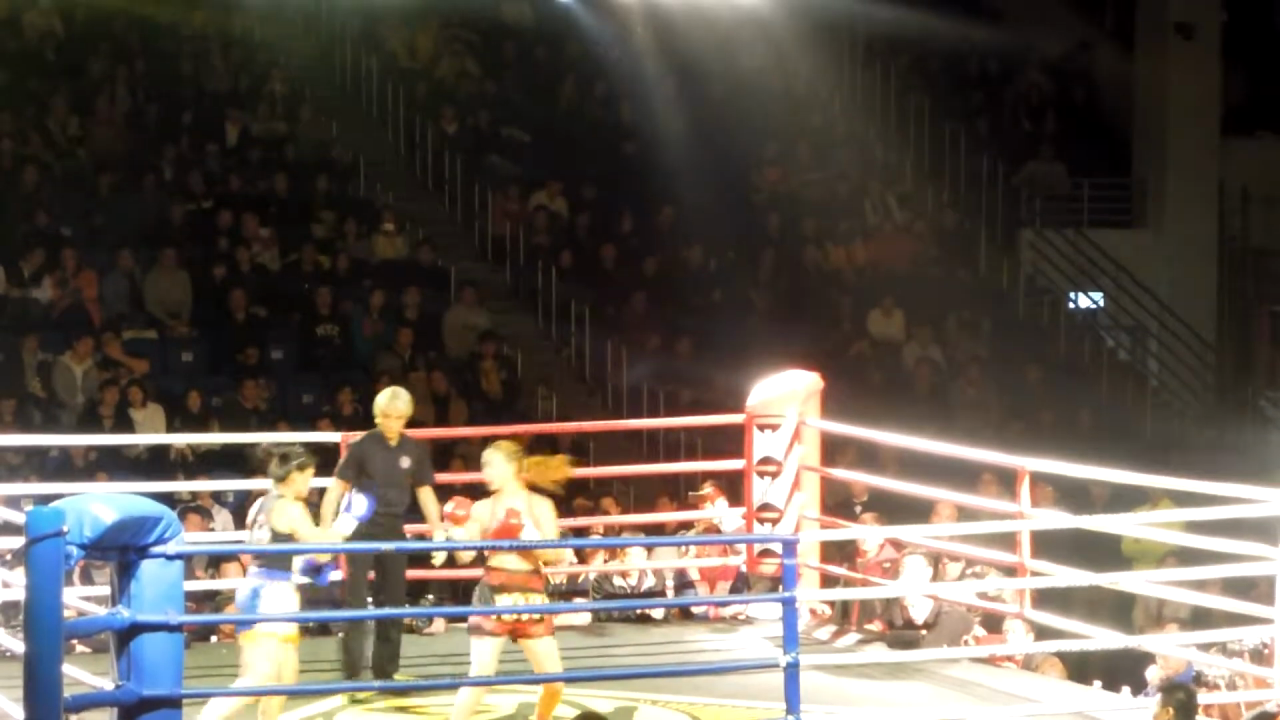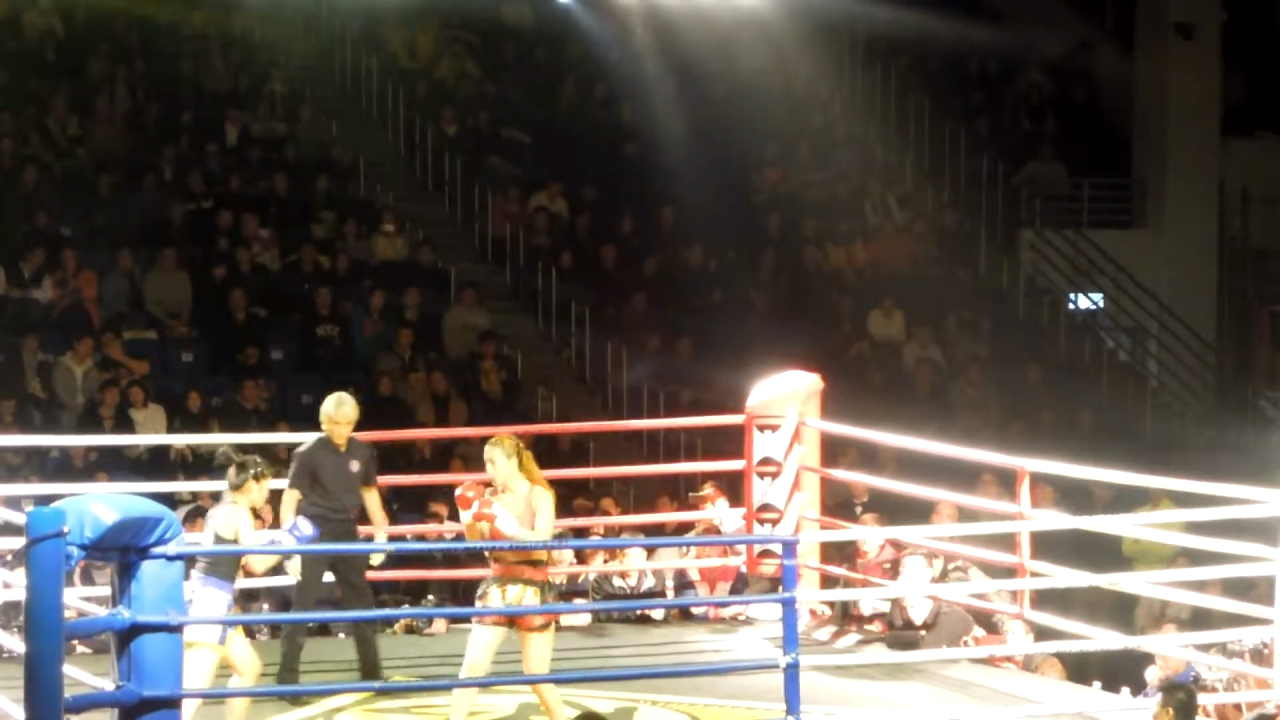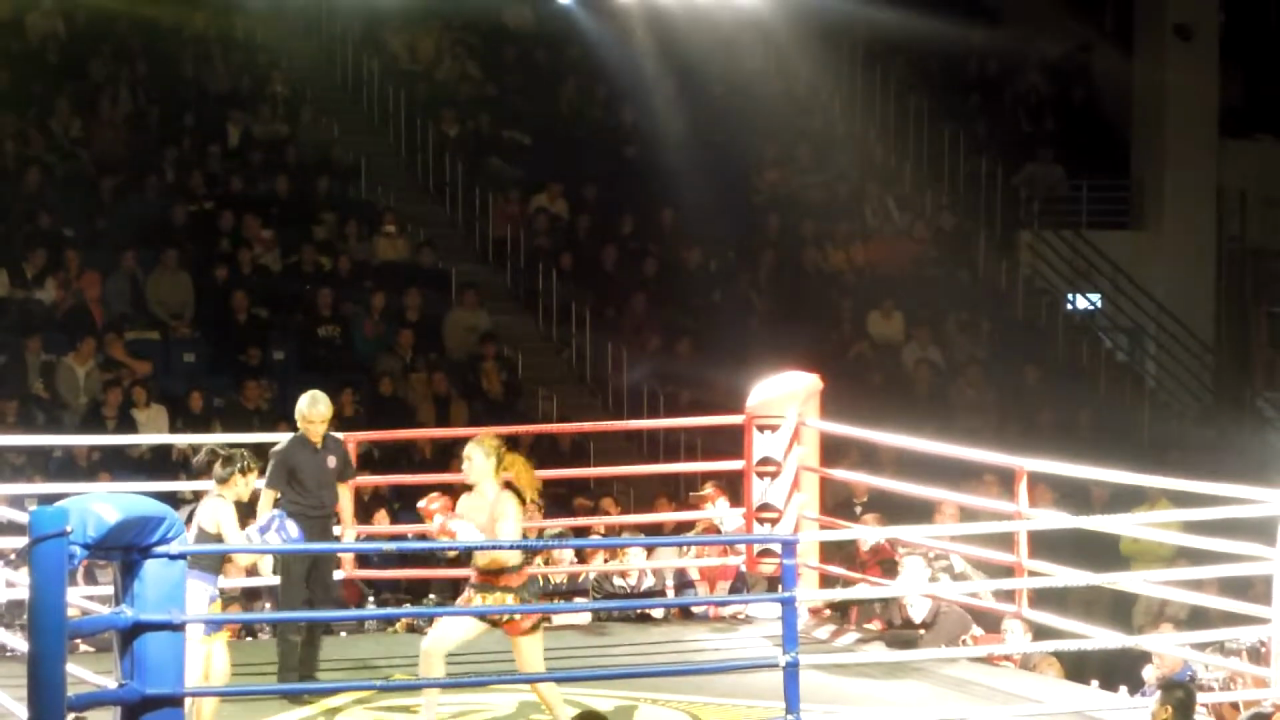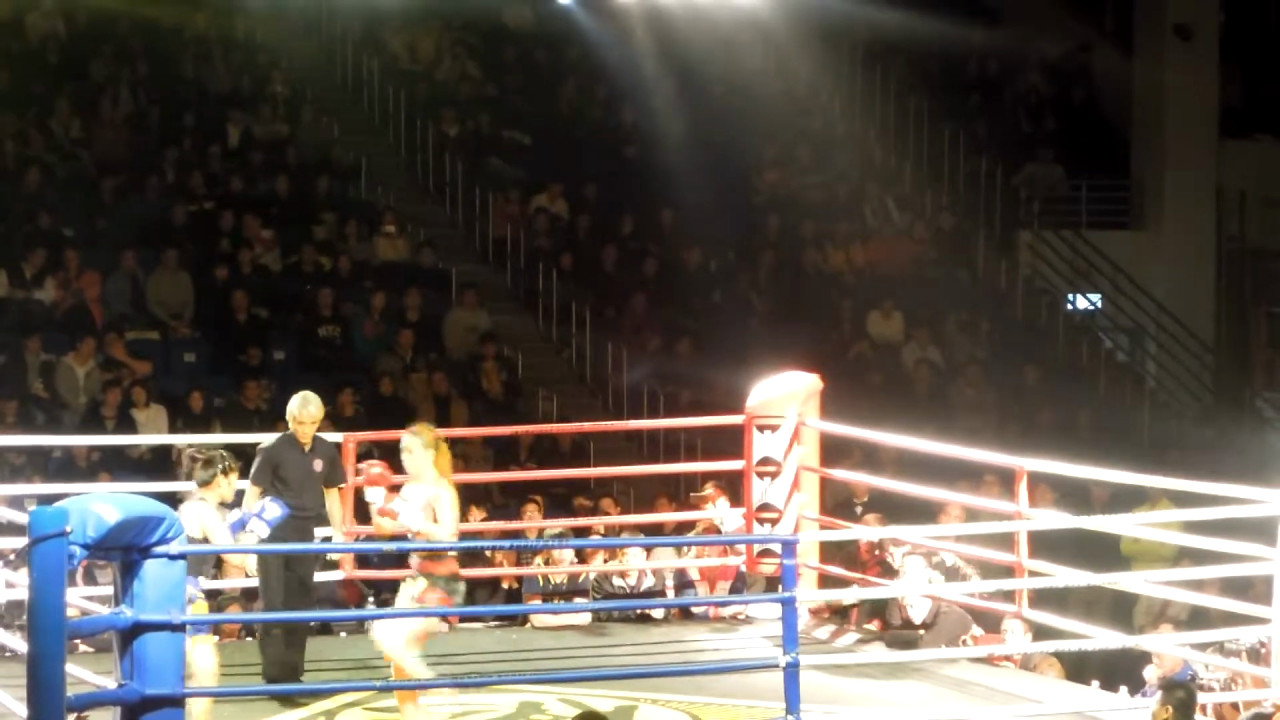
dt=0.3s
person 1, frame 1
left shoulder: (415, 450)
right shoulder: (361, 447)
left elbow: (425, 492)
right elbow: (337, 488)
left wrist: (439, 533)
right wrist: (325, 530)
left hip: (393, 532)
right hip: (363, 530)
left knee: (392, 604)
right knee: (356, 601)
left ankle: (384, 674)
right ankle: (352, 676)
person 1, frame 2
left shoulder: (361, 452)
right shoulder: (309, 453)
left elbow: (369, 492)
right elbow: (290, 498)
left wrist: (381, 533)
left hip: (346, 534)
right hip: (315, 534)
left knee: (362, 603)
right knee: (304, 607)
left ankle: (371, 674)
right ankle: (287, 680)
person 1, frame 3
left shoulder: (336, 448)
right shoulder: (286, 452)
right elbow: (267, 498)
left wrist: (349, 529)
left hip: (323, 532)
left knee: (322, 604)
right knee: (292, 609)
left ankle: (306, 673)
right ankle: (289, 681)
person 1, frame 4
left shoulder: (326, 451)
right shoulder: (273, 450)
left elbow: (331, 493)
right elbow: (252, 494)
left wrist: (338, 534)
left hip: (304, 534)
right hip: (273, 533)
left knee: (302, 607)
right knee: (273, 606)
left ankle: (291, 676)
right ankle: (275, 678)
person 2, frame 1
left shoulder: (540, 505)
right shoulder: (482, 509)
left elbow: (553, 555)
right elbow: (464, 556)
left wrist: (530, 537)
right wrist: (459, 531)
left hip: (532, 598)
right hip: (493, 594)
left knee: (554, 678)
right knee: (478, 679)
person 2, frame 2
left shoulder: (539, 495)
right shoulder: (489, 498)
left elbow: (541, 541)
right elbow: (475, 542)
left wrist: (506, 525)
right wrist: (468, 518)
left hip: (532, 590)
right hip: (497, 588)
left knee: (536, 676)
right knee: (473, 667)
person 2, frame 3
left shoulder: (506, 502)
right shoulder: (466, 501)
left elbow: (509, 555)
left wrist: (467, 535)
right wrist: (441, 526)
left hip: (513, 594)
right hip: (480, 591)
left knee: (534, 676)
right knee: (430, 647)
person 2, frame 4
left shoulder: (442, 489)
right shoulder: (411, 488)
left elbow: (447, 538)
right elbow: (385, 528)
left wrist: (412, 519)
right wrist: (375, 494)
left hip: (440, 582)
right hip: (419, 579)
left knee: (383, 633)
right knee: (401, 664)
left ankle: (426, 681)
person 3, frame 1
left shoulder: (261, 505)
right shoulder: (292, 506)
right elbow: (320, 551)
left wrist: (300, 562)
left hip: (255, 590)
right hip: (272, 593)
left knee: (287, 673)
right knee: (258, 683)
person 3, frame 2
left shoulder: (221, 510)
right shoulder: (239, 514)
right elbow: (257, 565)
left wrist: (269, 542)
right wrist: (289, 540)
left hip: (211, 599)
right hip: (207, 599)
left knee: (248, 667)
right knee: (196, 687)
person 3, frame 3
left shoulder: (212, 504)
right shoulder: (221, 507)
right elbow: (242, 558)
left wrist: (257, 534)
left hip: (201, 594)
right hip: (193, 593)
left knee: (218, 672)
right knee: (190, 681)
person 3, frame 4
left shoulder: (201, 509)
right shoulder: (204, 511)
right elbow: (235, 559)
left wrist: (235, 525)
left hip: (189, 597)
left knee: (206, 670)
